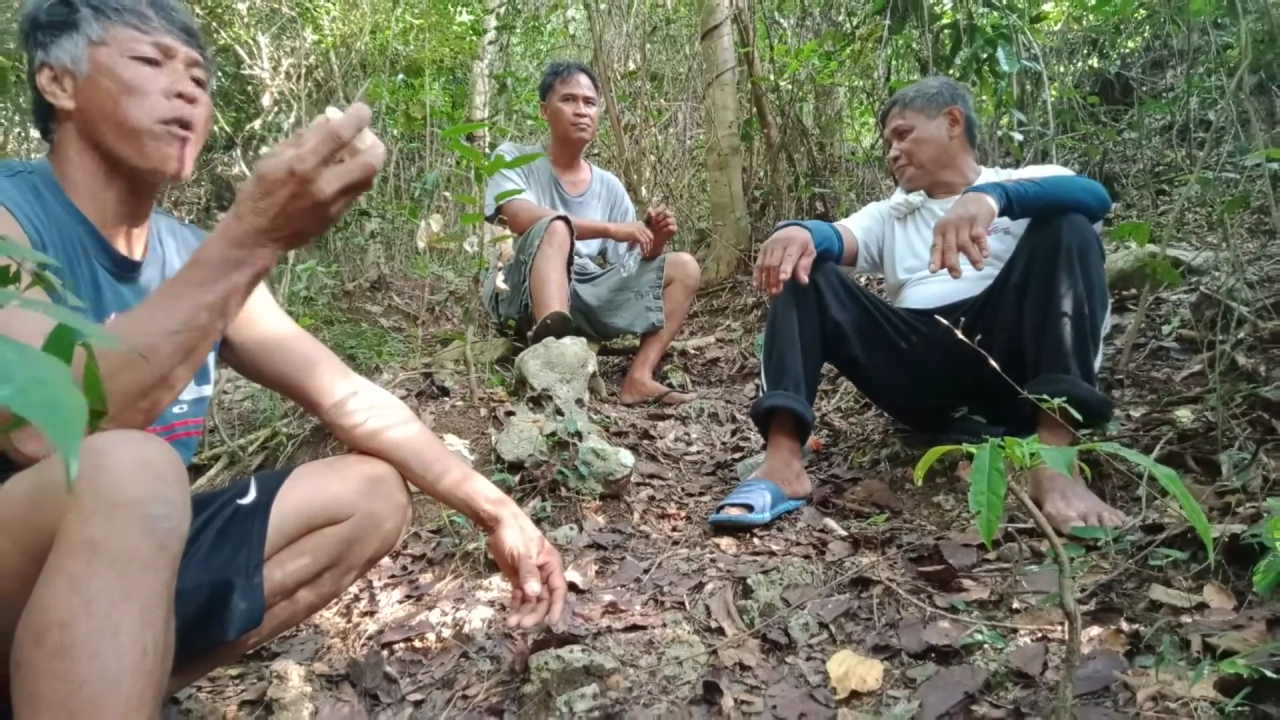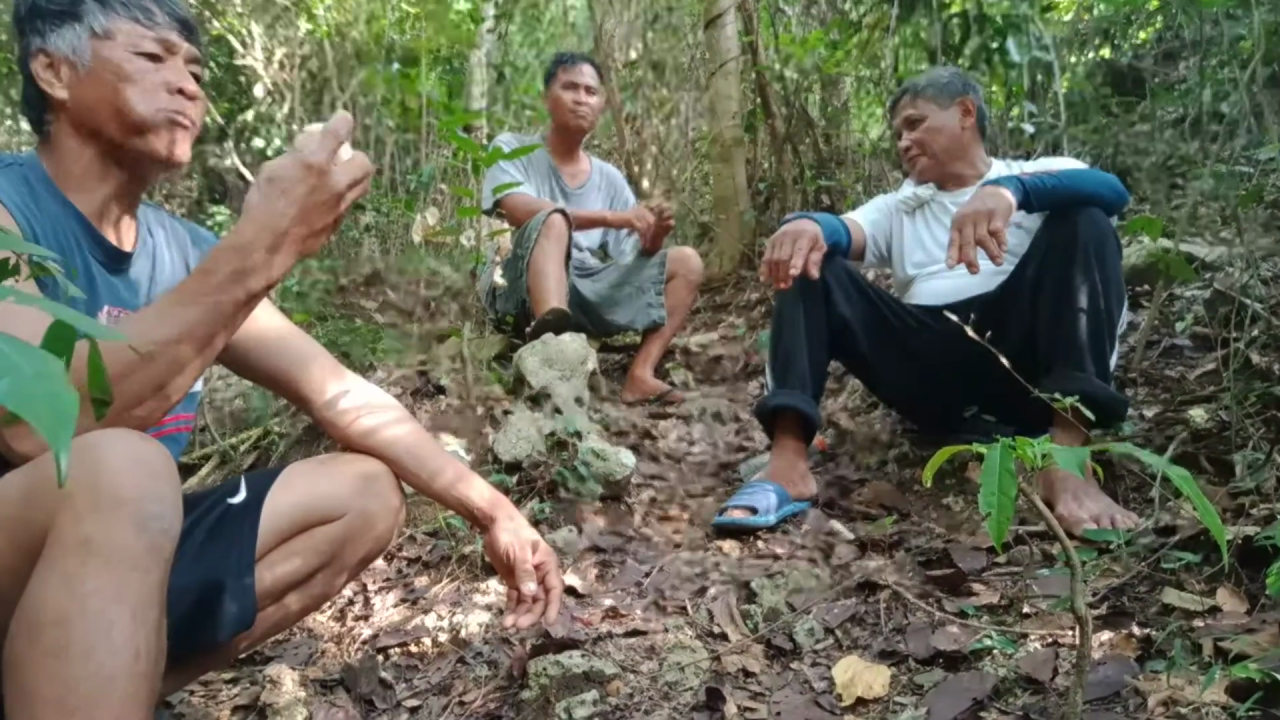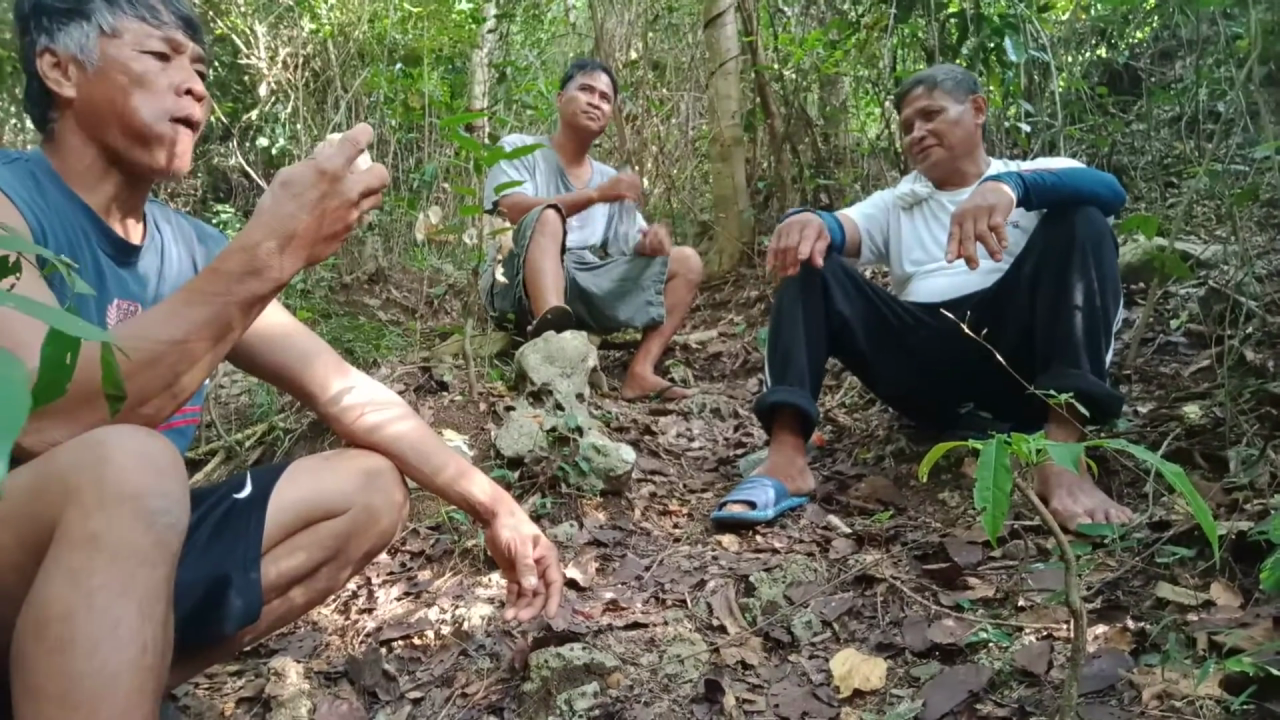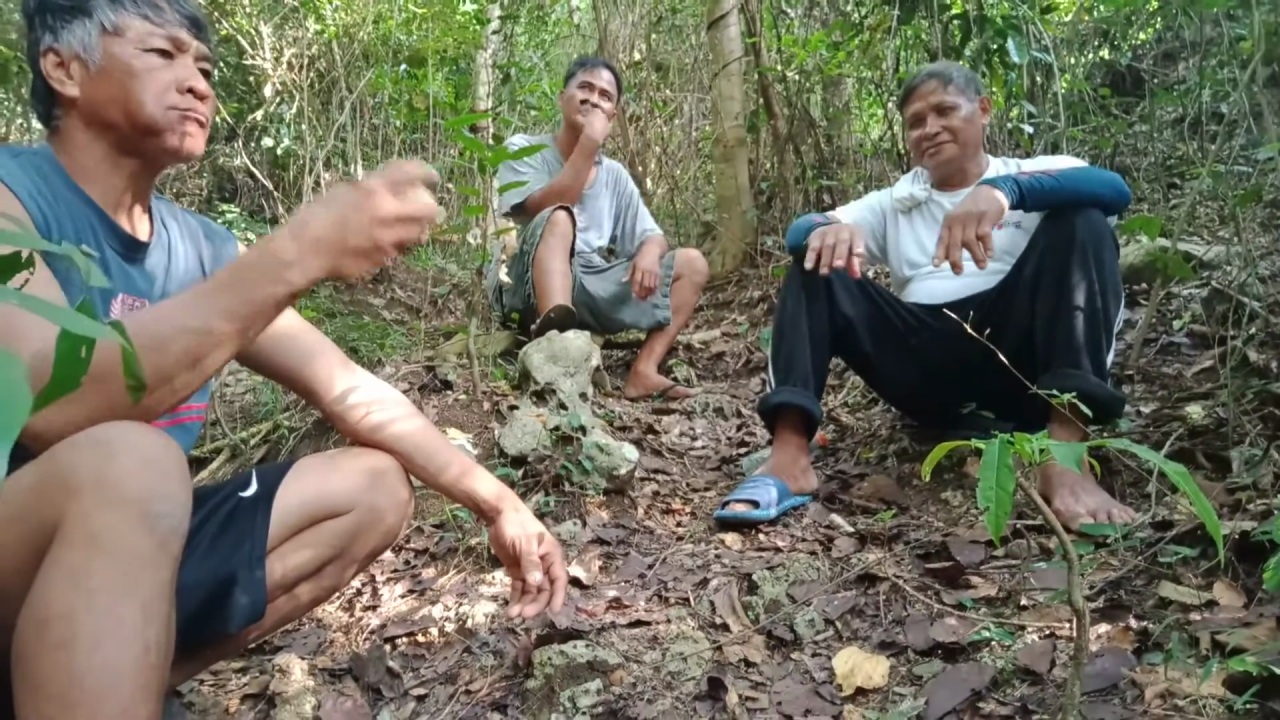
dt=0.4s
person 1, frame 1
left shoulder: (197, 258)
left elbow: (349, 397)
left wrist: (494, 509)
right wrist: (252, 240)
left hip: (133, 553)
left knee: (372, 494)
right knee: (129, 467)
person 1, frame 2
left shoulder: (188, 251)
left elbow: (339, 393)
left wrist: (488, 509)
right wrist: (259, 250)
left hip: (123, 555)
left knee: (365, 494)
right knee: (121, 467)
person 1, frame 3
left shoulder: (196, 249)
left elbow: (344, 390)
left wrist: (491, 504)
right wrist: (270, 251)
left hip: (130, 551)
left knee: (370, 487)
right knee: (128, 464)
person 1, frame 4
left shoulder: (203, 247)
left elbow: (350, 389)
left wrist: (495, 501)
right wrist: (298, 254)
left hip: (137, 546)
left knee: (374, 485)
right knee: (127, 460)
person 2, frame 1
left shoulder: (1025, 184)
right shoulder: (889, 215)
left elbow: (1093, 197)
right elbow: (836, 240)
left wrist: (989, 197)
right wrist: (796, 232)
left hip: (1008, 358)
right hip: (921, 373)
left knee: (1064, 227)
right knee: (803, 269)
left ankle: (1054, 460)
right ankle: (783, 460)
person 2, frame 2
left shoulder: (1041, 176)
right shoulder: (898, 207)
left elbow: (1110, 190)
right elbow: (845, 232)
left wrist: (1007, 189)
right wrist: (806, 225)
left hip: (1020, 355)
right hip: (931, 370)
left knee: (1082, 219)
right knee: (810, 262)
left ankle: (1067, 461)
right ankle: (788, 461)
person 2, frame 3
left shoulder: (1036, 177)
right shoulder: (896, 204)
left elbow: (1109, 190)
right elbow: (841, 231)
left wrist: (1008, 185)
right wrist: (808, 221)
left hip: (1017, 352)
right hip: (928, 367)
left knee: (1078, 220)
right knee: (809, 263)
right ankle: (786, 457)
person 2, frame 4
left shoulder: (1035, 177)
right shoulder: (894, 203)
left elbow: (1113, 189)
right elbow: (802, 231)
left wrist: (1001, 190)
right wrist: (827, 230)
left hip: (1017, 352)
right hip: (929, 366)
left knee: (1079, 222)
right knee: (816, 262)
right ankle: (789, 457)
person 3, frame 1
left shoulder: (610, 187)
right shoulder: (513, 158)
left elbow: (631, 264)
right elbow: (520, 218)
left wrist: (653, 242)
right wrist: (609, 229)
left hip: (587, 296)
right hip: (521, 294)
left knee: (684, 268)
right knee: (556, 227)
left ankle: (639, 378)
right ankle: (551, 340)
person 3, frame 2
left shoulder: (610, 178)
right shoulder: (511, 149)
left elbow: (634, 256)
right elbow: (519, 211)
left wrist: (654, 235)
right wrist: (608, 217)
left hip: (587, 289)
right hip: (519, 288)
left knee: (687, 263)
right knee: (554, 220)
left ankle: (640, 376)
right ankle: (550, 336)
person 3, frame 3
left shoulder: (609, 178)
right shoulder: (518, 148)
left elbow: (633, 247)
right elbow: (513, 211)
left wrist: (652, 241)
right wrist: (596, 195)
left hip: (587, 287)
right hip: (520, 287)
left knee: (686, 262)
right knee: (548, 216)
left ankle: (641, 372)
right ankle: (550, 334)
person 3, frame 4
left shoulder: (616, 176)
right shoulder: (524, 149)
left elbow: (651, 237)
right elbow: (549, 208)
left wrist: (648, 254)
right wrist: (589, 142)
left hip: (591, 289)
right hip: (526, 286)
left knee: (692, 263)
right knee: (559, 218)
left ankle: (643, 371)
right ankle: (554, 335)
